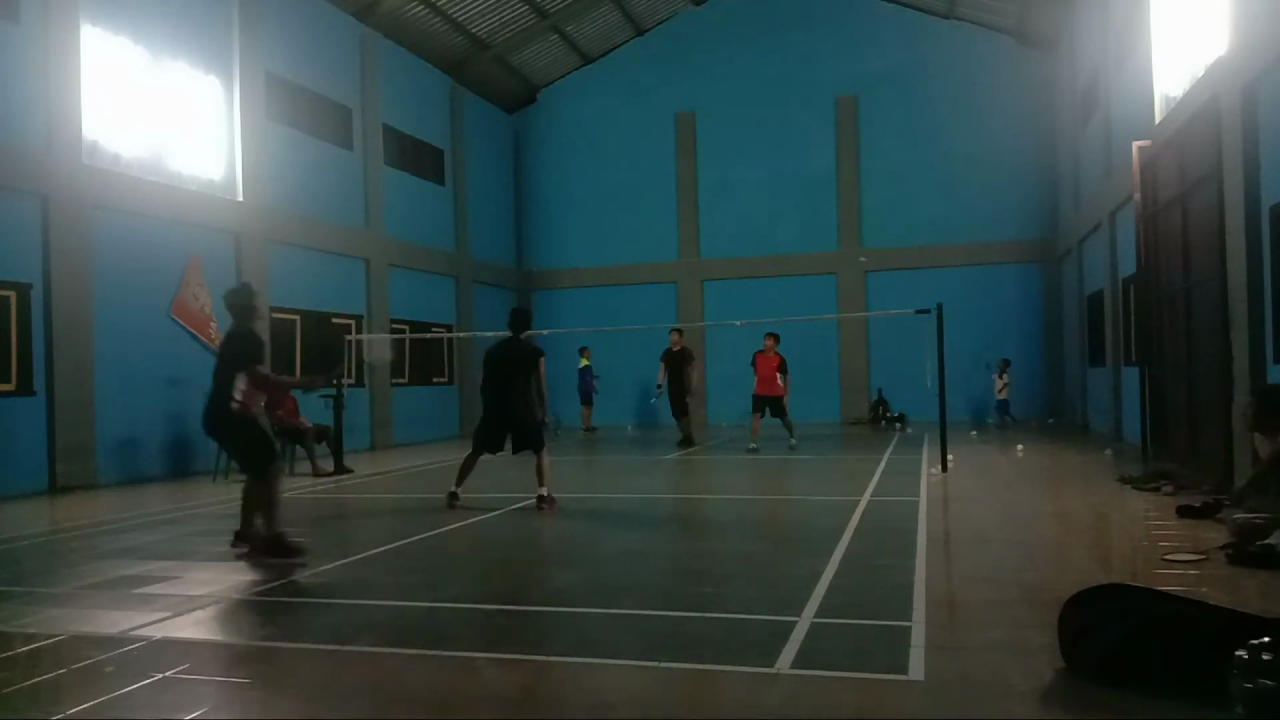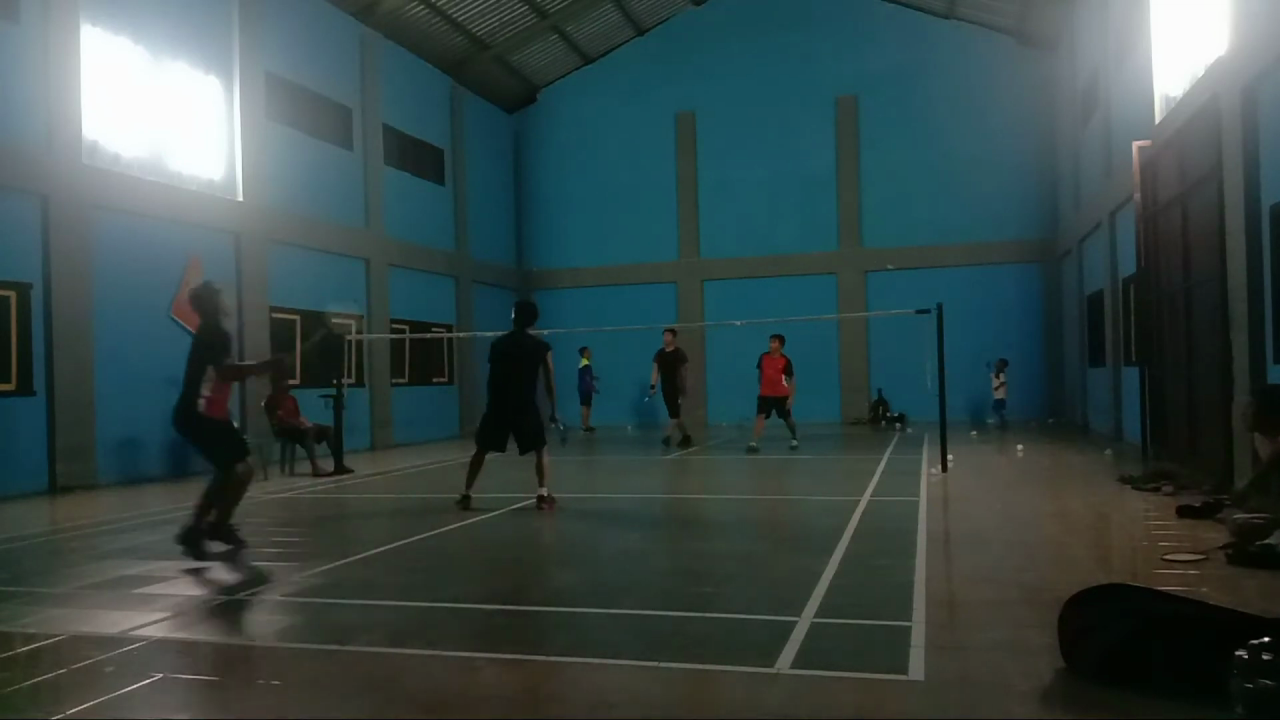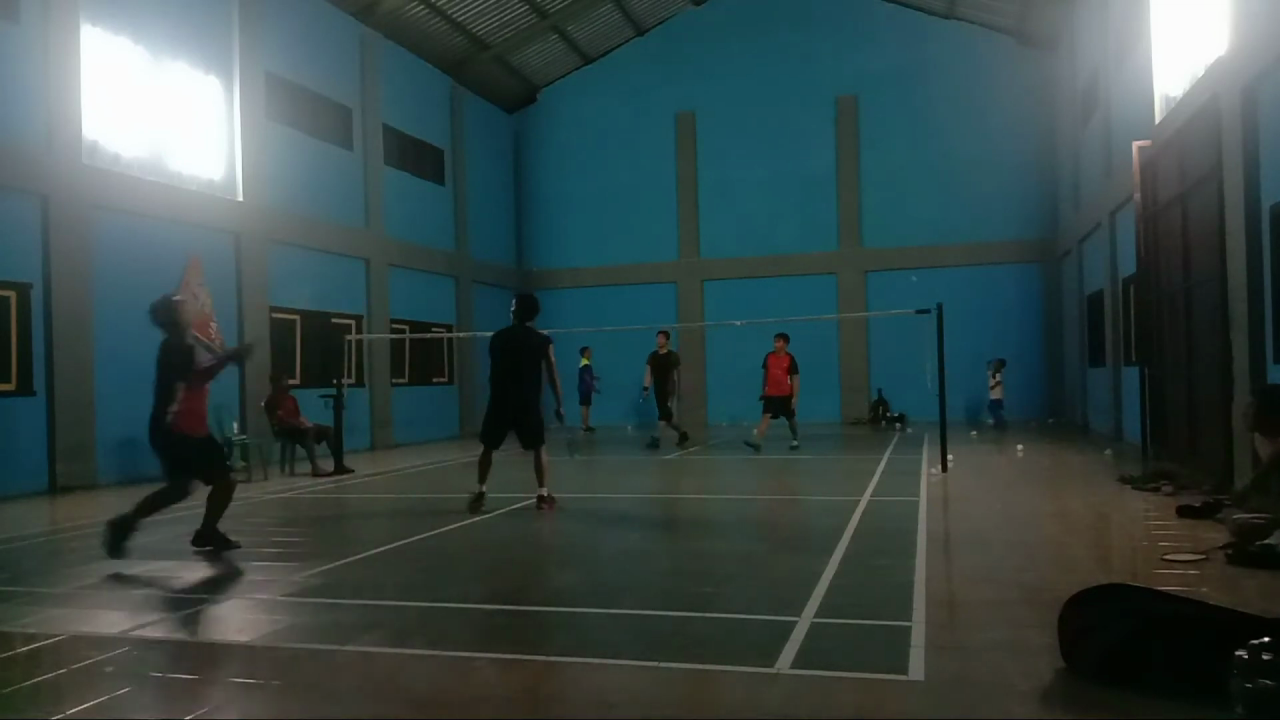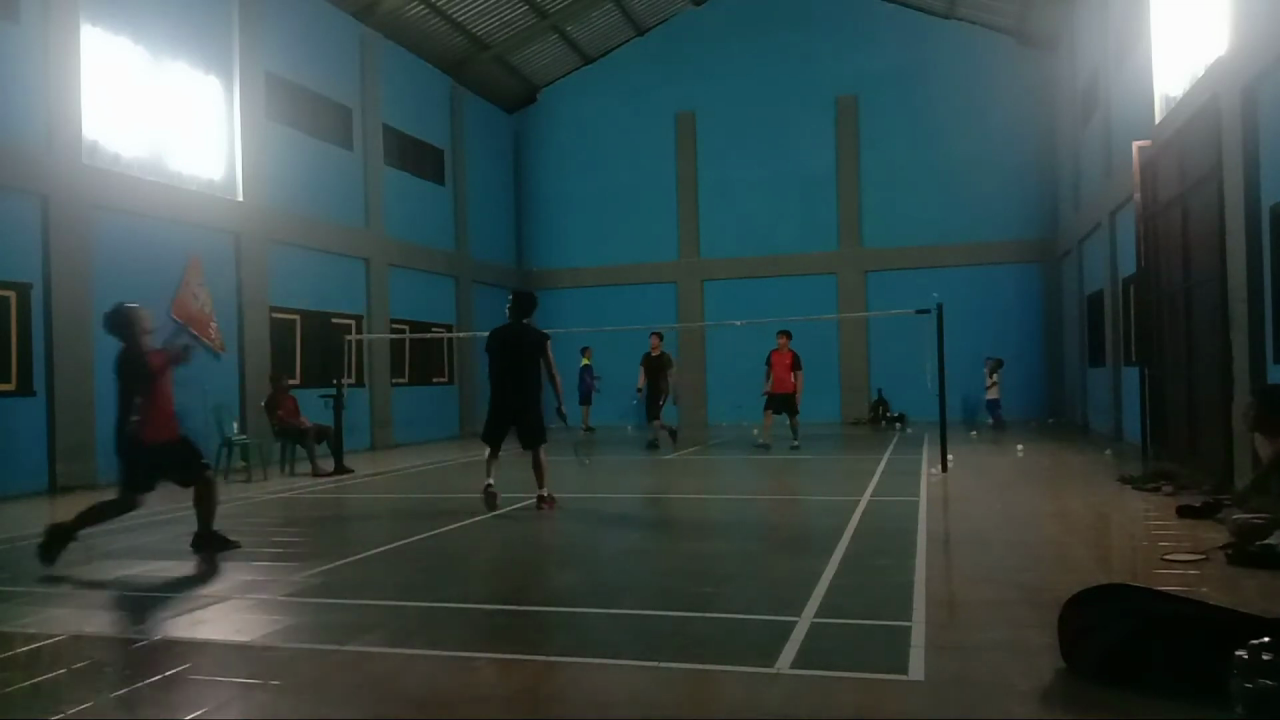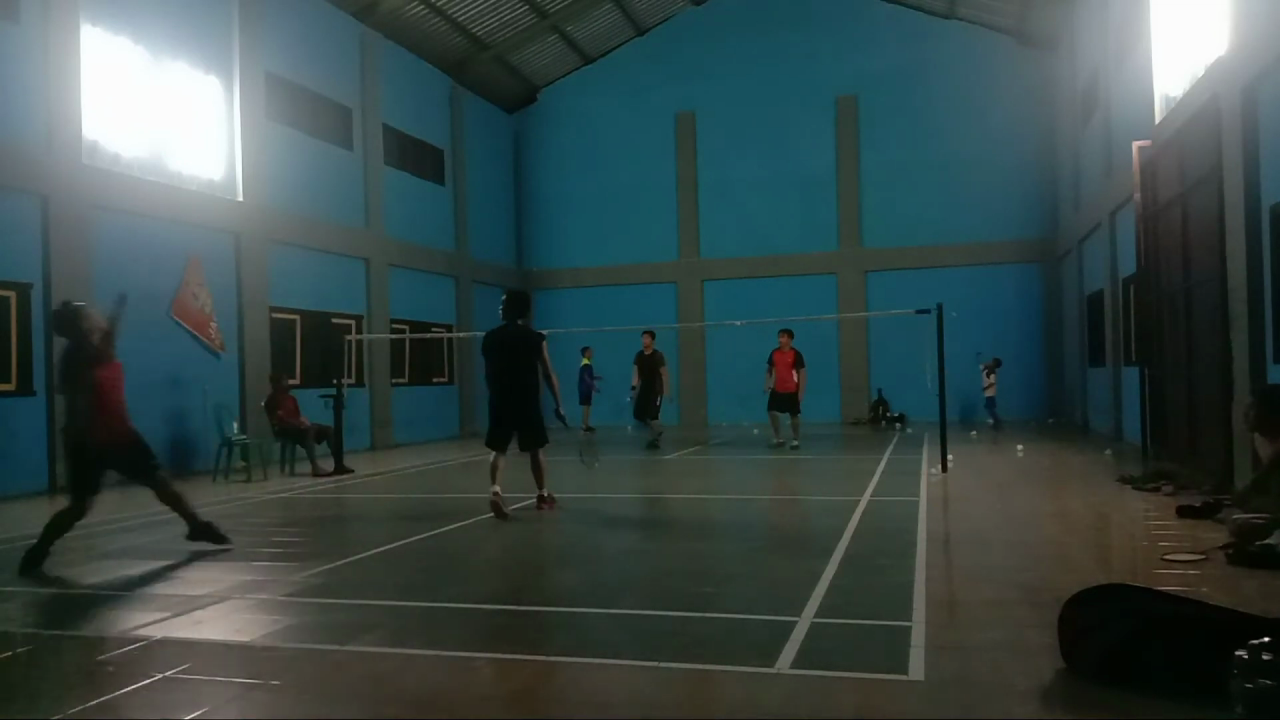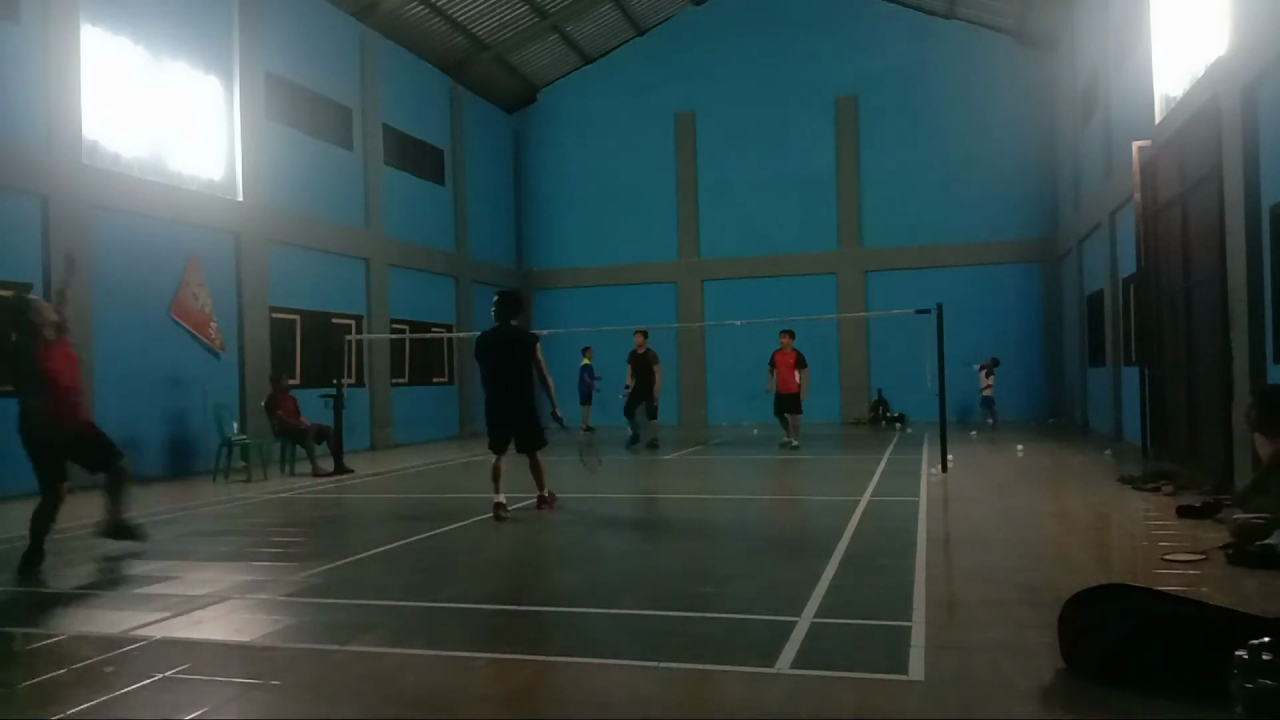
dt=0.1s
person 1, frame 1
left shoulder: (237, 337)
right shoulder: (247, 338)
right elbow: (258, 378)
right wrist: (302, 383)
left hip: (226, 415)
right hip: (230, 416)
left knee: (260, 473)
right knee: (269, 471)
left ankle: (246, 532)
right ankle: (273, 538)
person 1, frame 2
left shoulder: (210, 334)
right shoulder: (214, 334)
right elbow: (227, 371)
right wrist: (267, 365)
left hip: (209, 415)
right hip: (198, 416)
left knee: (241, 470)
right knee: (237, 471)
left ankle: (219, 525)
right ankle: (195, 530)
person 1, frame 3
left shoulder: (182, 346)
right shoulder: (176, 348)
right elbow: (193, 380)
right wrist: (227, 359)
left hip: (195, 432)
right hip: (174, 432)
left knee: (225, 481)
right knee: (180, 489)
left ankle: (207, 532)
right ankle: (125, 524)
person 1, frame 4
left shoulder: (150, 353)
right shoulder: (133, 357)
right elbow: (146, 389)
right wrist: (170, 362)
left hip: (167, 437)
right hip: (139, 441)
left knee: (204, 480)
right knee: (130, 501)
left ankle: (206, 536)
right ankle: (64, 532)
person 1, frame 5
left shoulder: (100, 348)
right shoulder: (75, 357)
left hip: (118, 433)
right hip: (86, 440)
left knee: (157, 480)
right knee: (80, 505)
left ankle: (196, 526)
right ankle: (39, 550)
person 1, frame 6
left shoulder: (57, 336)
right shoulder: (27, 349)
left hip: (78, 425)
right hip: (47, 431)
left knee: (116, 467)
right knee: (54, 493)
left ankle: (115, 522)
right ankle: (34, 552)
person 2, frame 1
left shoulder: (493, 350)
right shoulder: (535, 353)
left elbow: (484, 384)
right elbow: (540, 388)
right wrist: (542, 414)
left hip: (494, 409)
right hip: (521, 410)
left knee: (476, 452)
right knee: (540, 450)
left ankle: (455, 492)
right ankle: (543, 495)
person 2, frame 2
left shoulder: (497, 344)
right shoulder: (542, 347)
left elbow: (492, 377)
right elbow: (550, 383)
right wrist: (553, 410)
left hip: (497, 405)
right hip: (525, 407)
left knee: (481, 450)
right knee: (540, 449)
left ankle: (466, 494)
right ankle: (543, 495)
person 2, frame 3
left shoulder: (498, 337)
right shoulder: (543, 341)
left elbow: (494, 372)
right elbow: (552, 376)
right wrist: (559, 405)
left hip: (500, 401)
right hip: (528, 403)
left knee: (488, 447)
right knee: (538, 448)
left ankle: (481, 490)
right ankle: (543, 495)
person 2, frame 4
left shoulder: (495, 335)
right shoulder: (540, 338)
left elbow: (491, 371)
right elbow: (552, 373)
right wrist: (560, 403)
left hip: (500, 400)
right hip: (528, 402)
left knee: (493, 447)
right knee: (537, 448)
left ankle: (490, 484)
right ankle: (543, 495)
person 2, frame 5
left shoulder: (491, 338)
right shoulder: (536, 339)
left elbow: (488, 374)
right elbow: (548, 374)
right wrist: (558, 405)
left hip: (499, 403)
right hip: (527, 403)
left knee: (498, 451)
right knee: (535, 450)
left ankle: (495, 492)
right ankle: (543, 496)
person 2, frame 6
left shoulder: (484, 339)
right shoulder: (530, 339)
left elbow: (484, 377)
right elbow: (543, 376)
right wrist: (554, 406)
left hip: (496, 405)
right hip: (524, 405)
left knee: (499, 454)
right knee: (534, 451)
left ankle: (499, 500)
right ankle: (544, 496)
